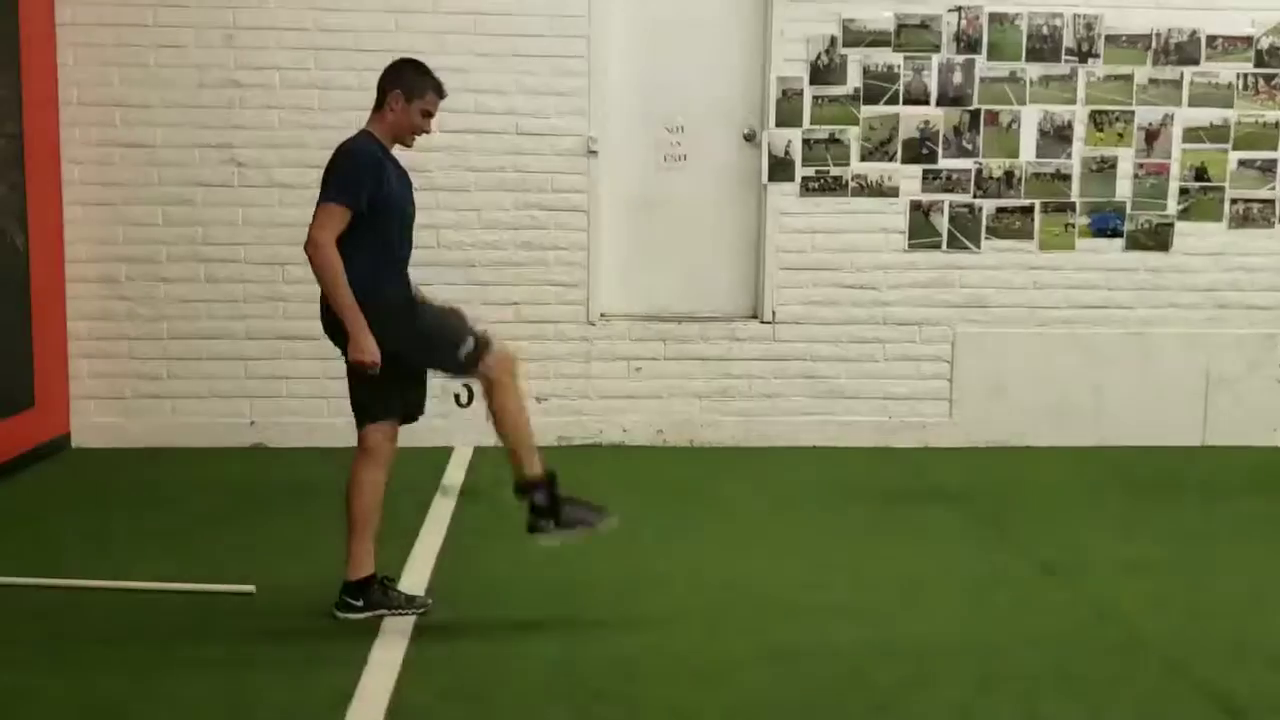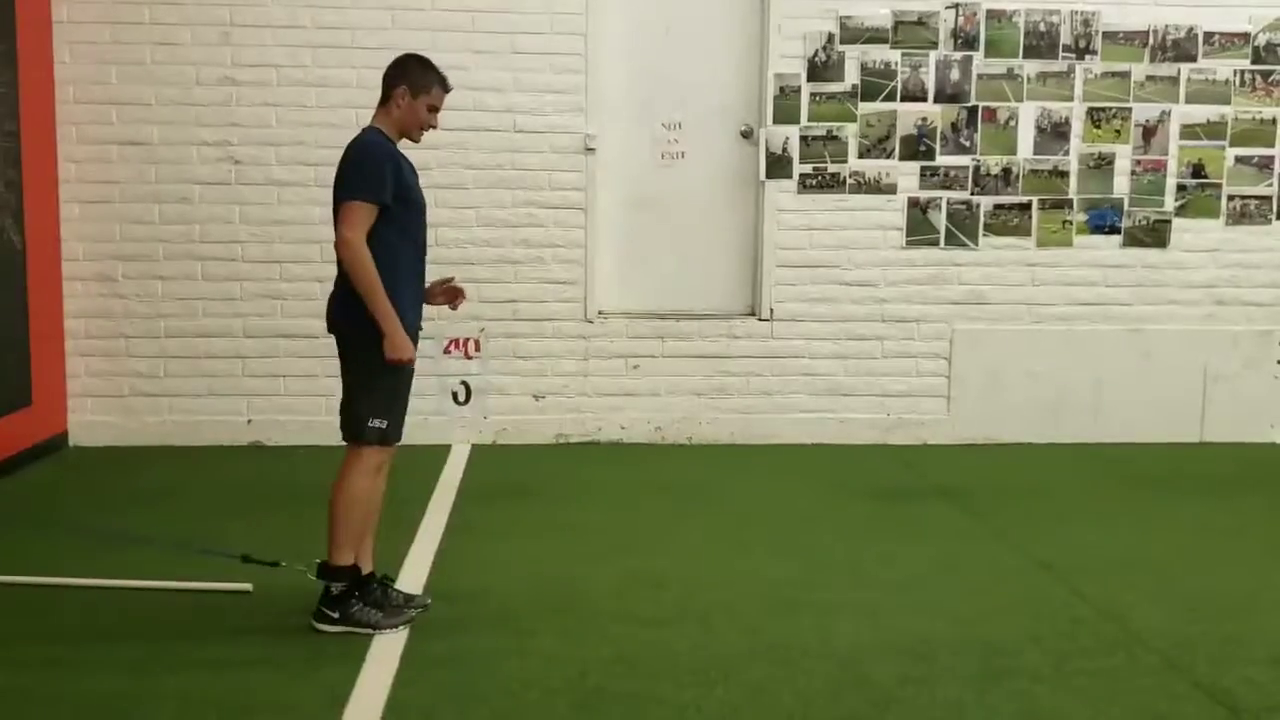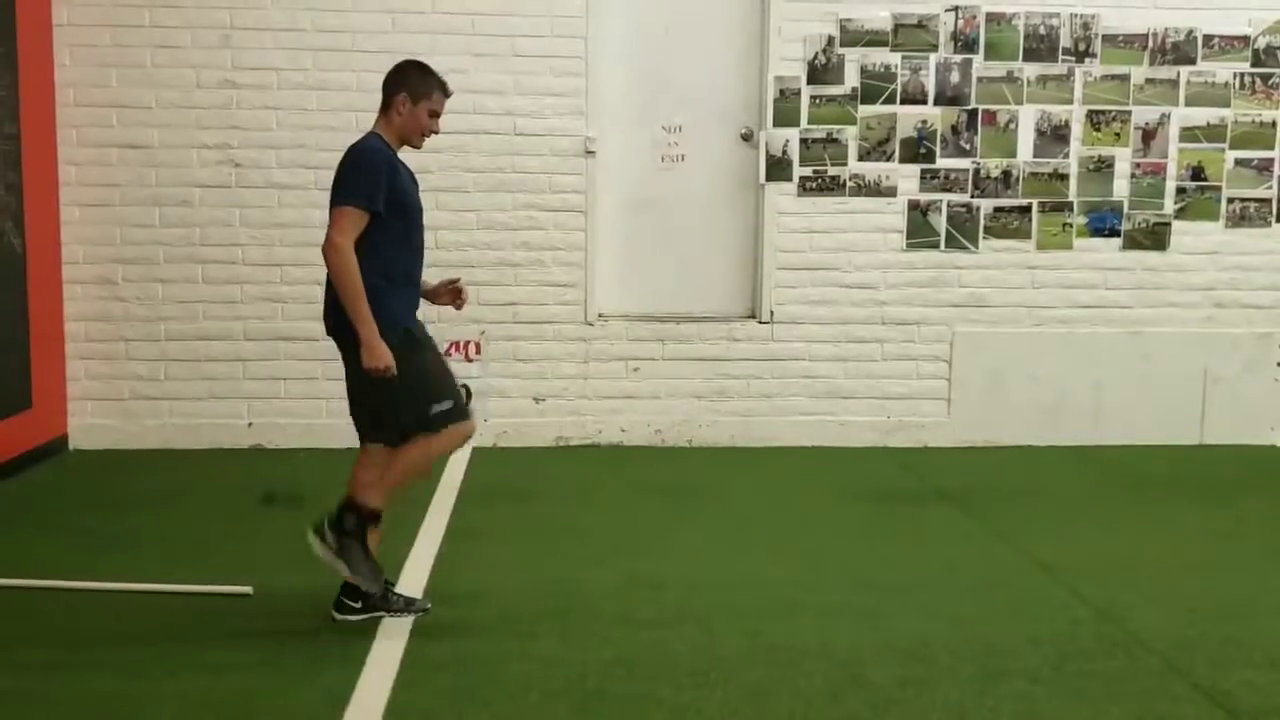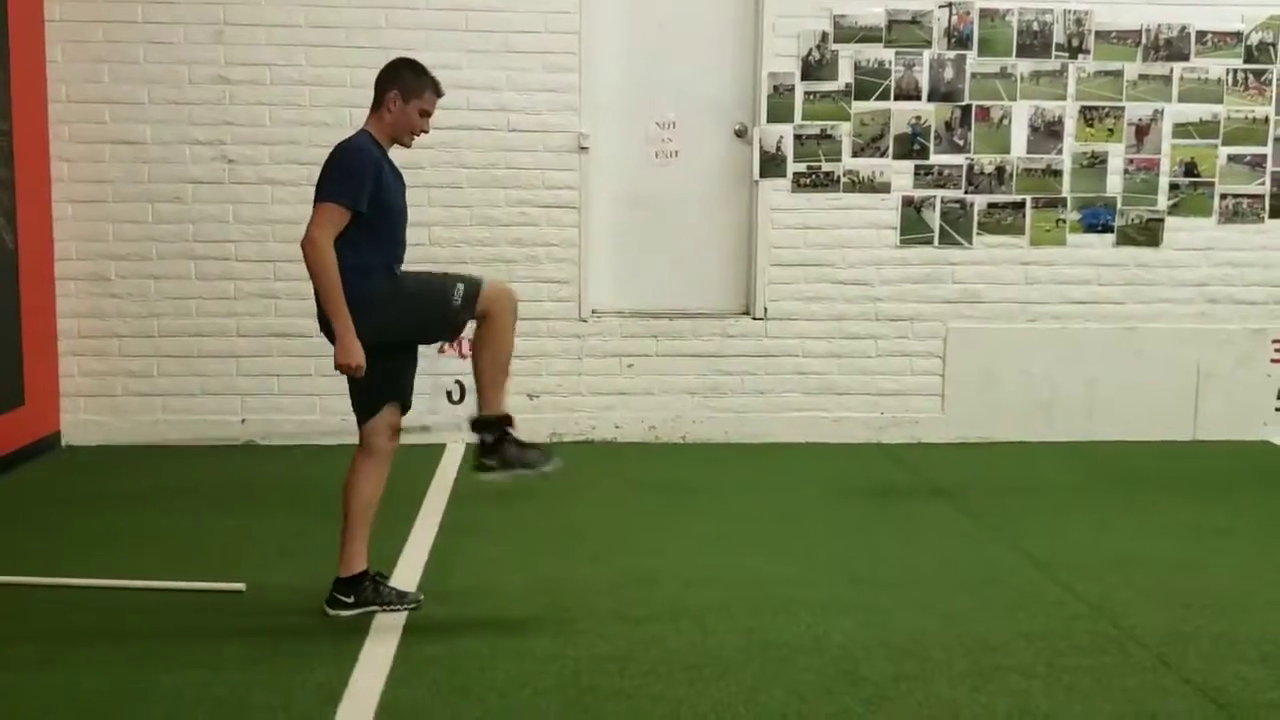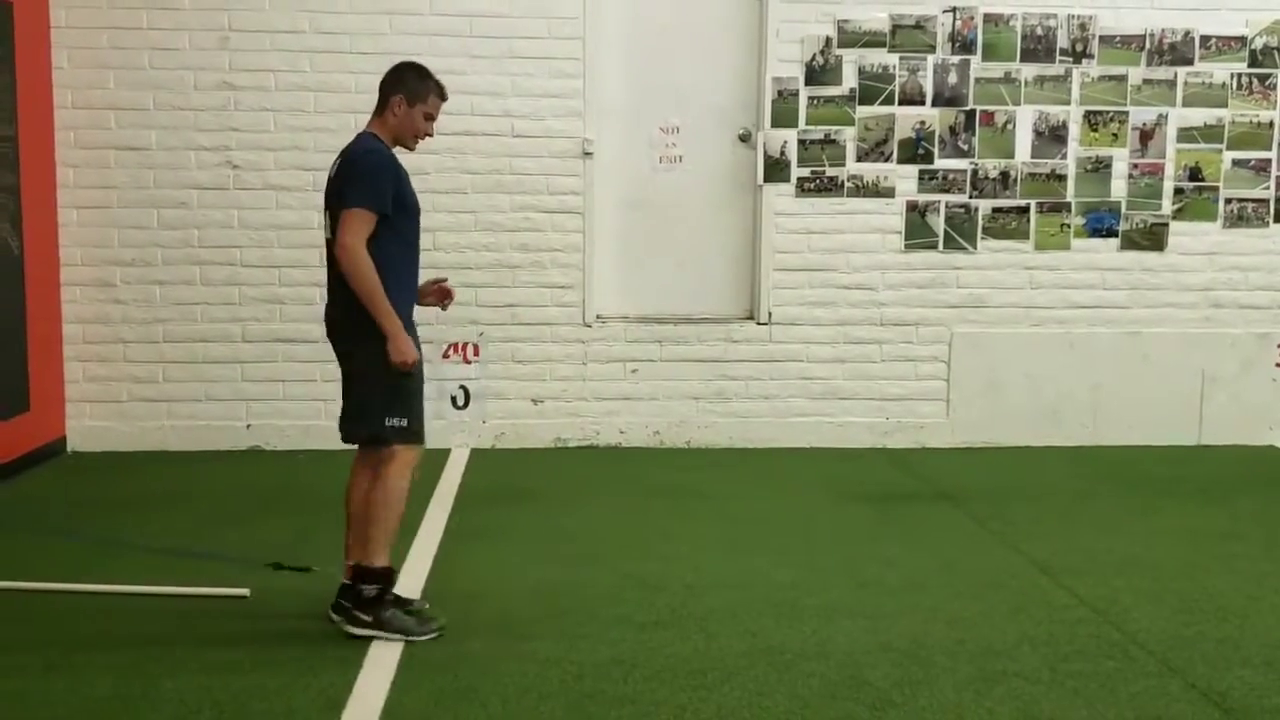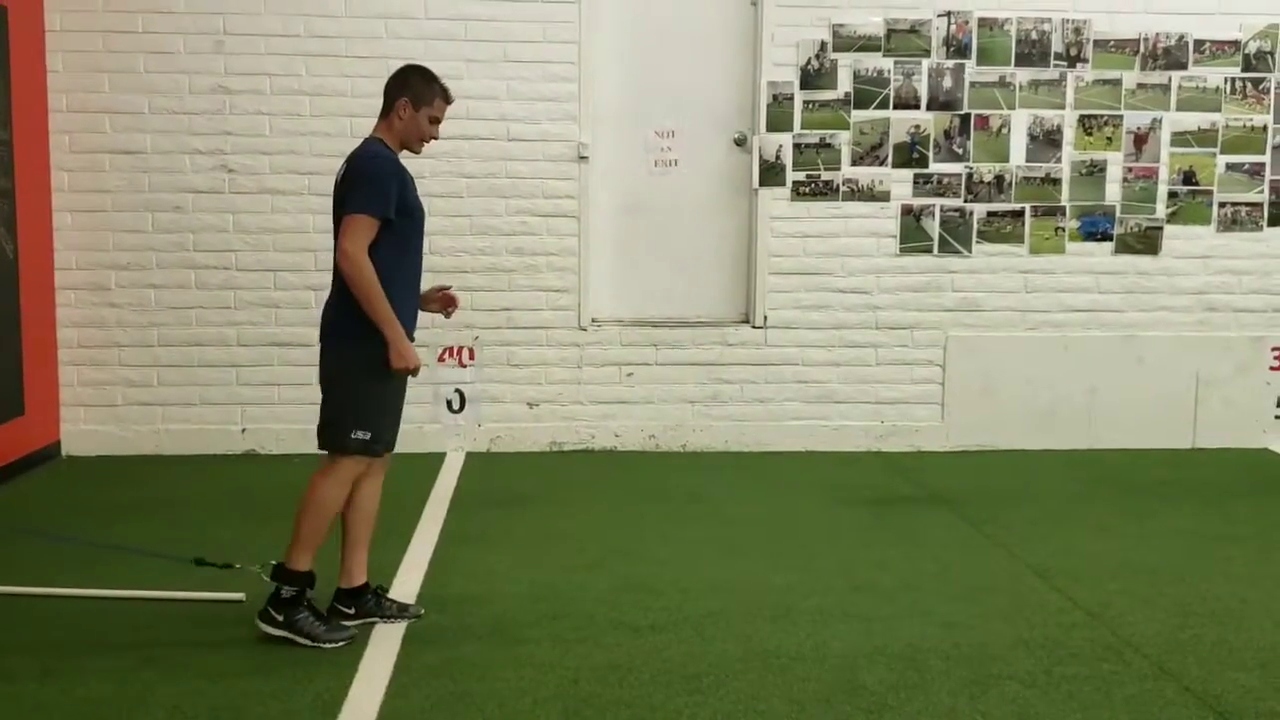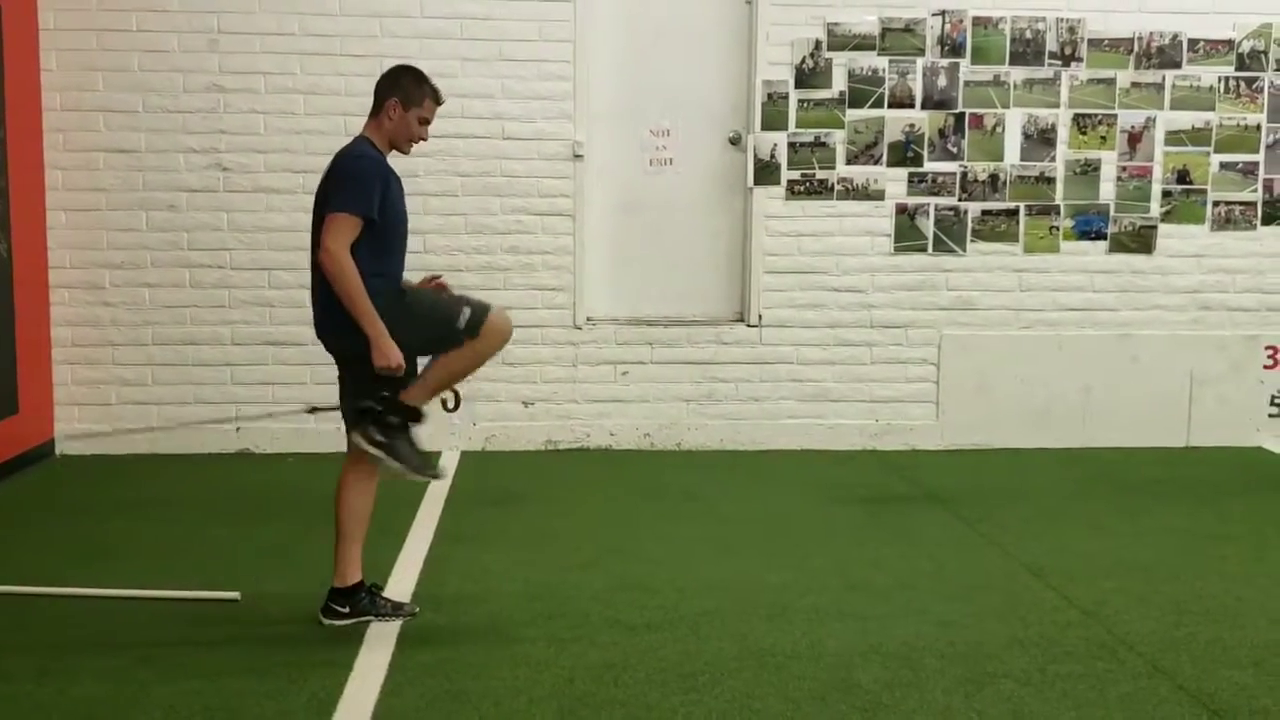
dt=0.4s
person 1, frame 1
left shoulder: (385, 165)
right shoulder: (356, 158)
right elbow: (320, 242)
left wrist: (417, 304)
right wrist: (357, 328)
left hip: (387, 309)
right hip: (370, 318)
left knee: (379, 443)
right knee: (498, 364)
left ankle: (361, 586)
right ankle: (541, 499)
person 1, frame 2
left shoulder: (386, 157)
right shoulder: (371, 153)
right elbow: (351, 242)
left wrist: (423, 292)
right wrist: (393, 326)
left hip: (384, 323)
right hip: (374, 328)
left knee: (376, 451)
right knee: (369, 452)
left ankle: (362, 580)
right ankle: (338, 595)
person 1, frame 3
left shoulder: (388, 166)
right shoulder: (369, 160)
right elbow: (339, 248)
left wrist: (427, 290)
right wrist: (371, 337)
left hip: (386, 320)
right hip: (377, 326)
left knee: (384, 445)
right knee: (451, 428)
left ankle: (360, 589)
right ankle: (346, 526)
person 1, frame 4
left shoulder: (379, 164)
right shoulder: (355, 157)
right elbow: (317, 243)
left wrist: (405, 297)
right wrist: (346, 335)
left hip: (378, 301)
right hip: (369, 308)
left knee: (379, 440)
right knee: (499, 299)
left ankle: (354, 582)
right ankle: (494, 434)
person 1, frame 5
left shoulder: (366, 159)
right shoulder: (371, 161)
right elbow: (349, 248)
left wrist: (415, 292)
right wrist: (395, 330)
left hip: (370, 329)
right hip: (374, 332)
left knee: (376, 453)
right knee: (400, 450)
left ankle: (362, 587)
right ankle: (368, 591)
person 1, frame 6
left shoulder: (377, 165)
right shoulder: (377, 166)
right elbow: (351, 255)
left wrist: (417, 299)
right wrist: (397, 336)
left hip: (369, 336)
right hip: (366, 339)
left knee: (365, 460)
right knee: (348, 462)
left ankle: (354, 593)
right ankle: (288, 598)
person 1, frame 7
left shoulder: (370, 166)
right shoulder: (361, 165)
right elbow: (332, 252)
left wrist: (414, 293)
right wrist: (380, 335)
left hip: (364, 317)
right hip: (366, 316)
left knee: (368, 450)
right knee: (493, 325)
left ankle: (348, 592)
right ankle: (397, 411)
